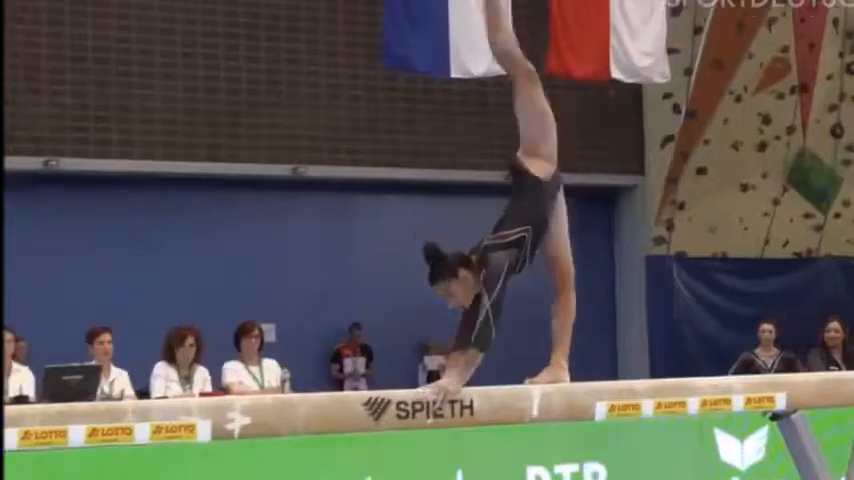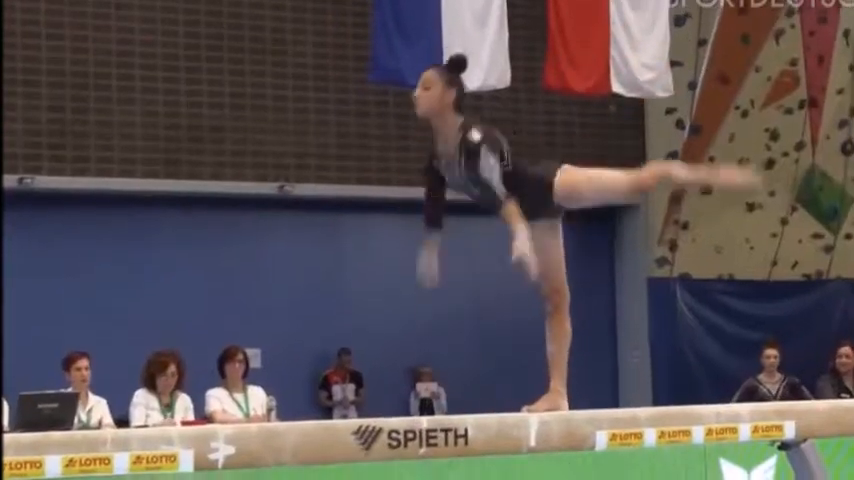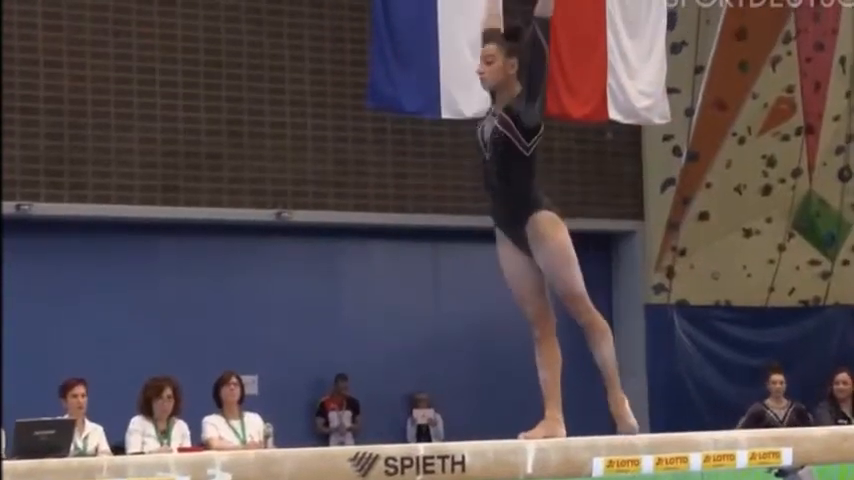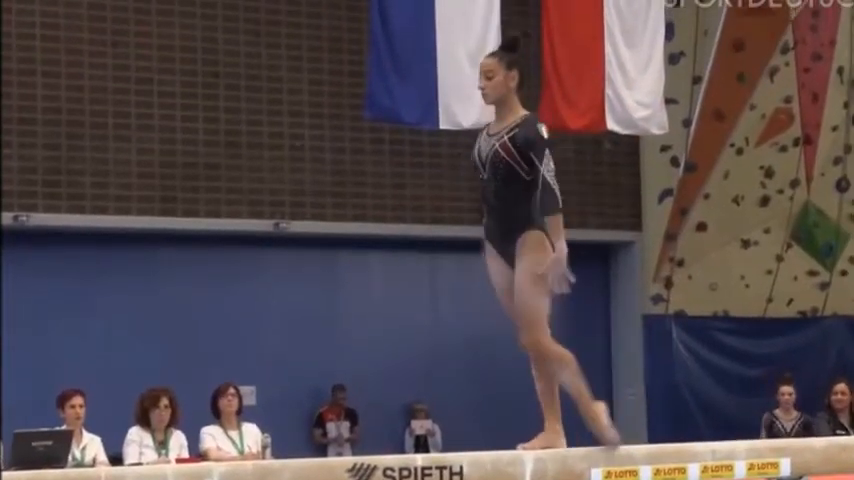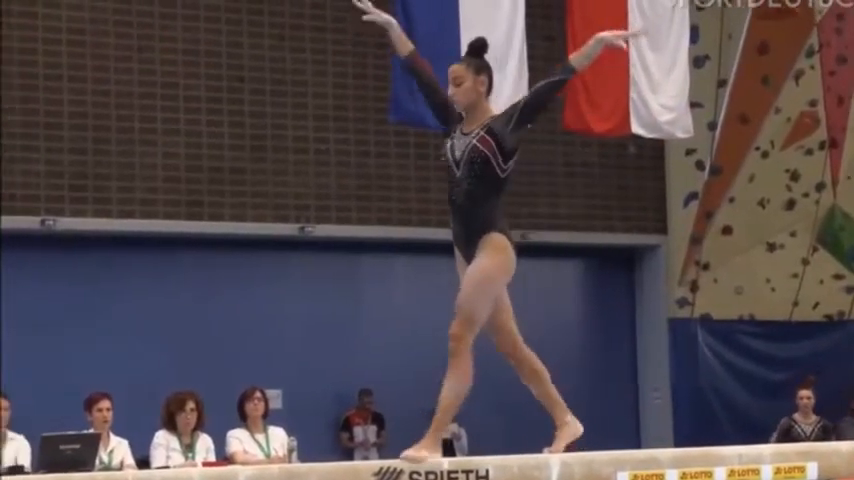
dt=0.5s
person 1, frame 1
left shoulder: (492, 268)
right shoulder: (470, 275)
left elbow: (479, 331)
right elbow: (469, 334)
left wrist: (454, 377)
right wrist: (453, 376)
left hip: (537, 173)
right hip: (539, 187)
right knee: (563, 282)
person 1, frame 2
left shoulder: (476, 139)
right shoulder: (437, 155)
left elbow: (499, 188)
right elbow: (433, 204)
left wrist: (520, 236)
right wrist: (430, 251)
left hip: (553, 188)
right hip: (539, 213)
right knee: (555, 302)
right ankle: (557, 393)
person 1, frame 3
left shoulder: (526, 103)
right shoulder: (496, 106)
left elbow: (537, 44)
right elbow: (492, 40)
left hip: (538, 220)
right hip: (507, 229)
left knee: (581, 308)
right knee: (539, 322)
left ankle: (616, 397)
right ankle: (553, 417)
person 1, frame 4
left shoulder: (530, 130)
right shoulder: (486, 134)
left elbow: (548, 191)
left wrist: (559, 253)
left hip: (530, 240)
right hip: (496, 243)
left knee: (537, 339)
right knee: (530, 341)
left ankle: (591, 407)
right ankle: (552, 430)
person 1, frame 5
left shoulder: (507, 124)
right shoulder: (454, 126)
left elbow: (555, 81)
right elbow: (419, 71)
left wrist: (600, 41)
left hip: (493, 246)
right hip: (466, 249)
left knee: (459, 337)
right knee: (508, 345)
left ankle: (433, 439)
right ankle: (565, 422)
